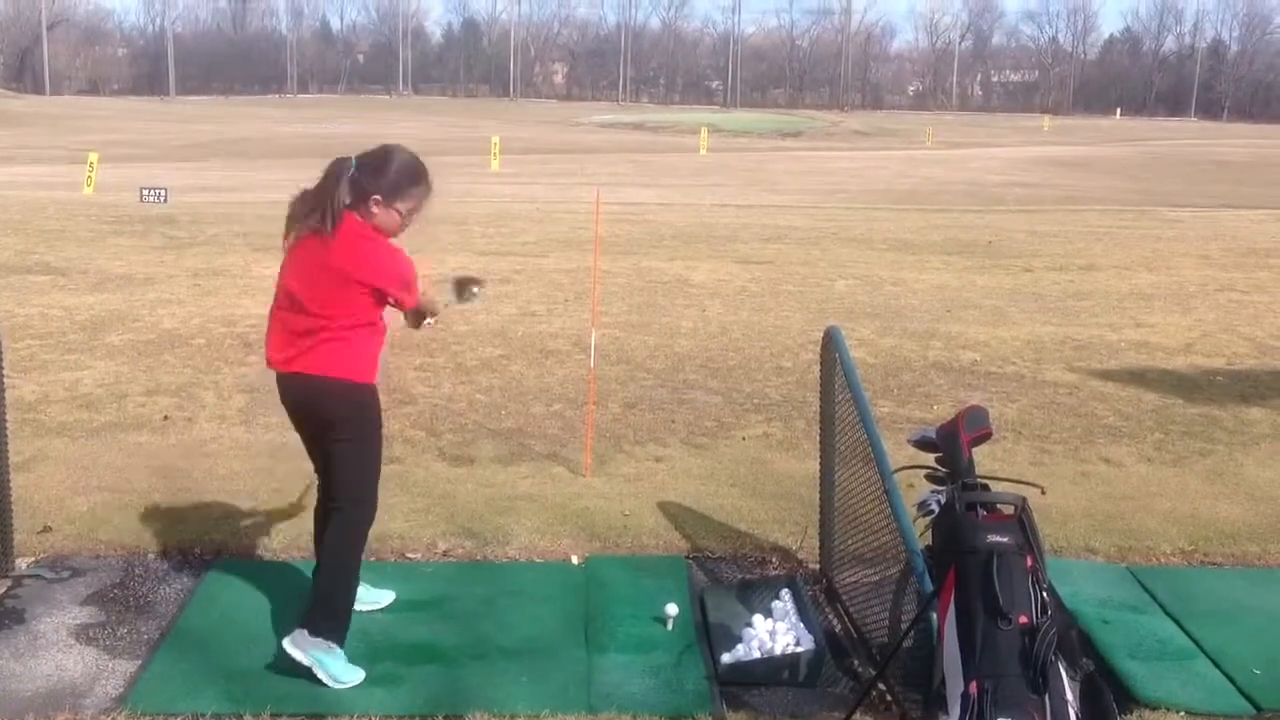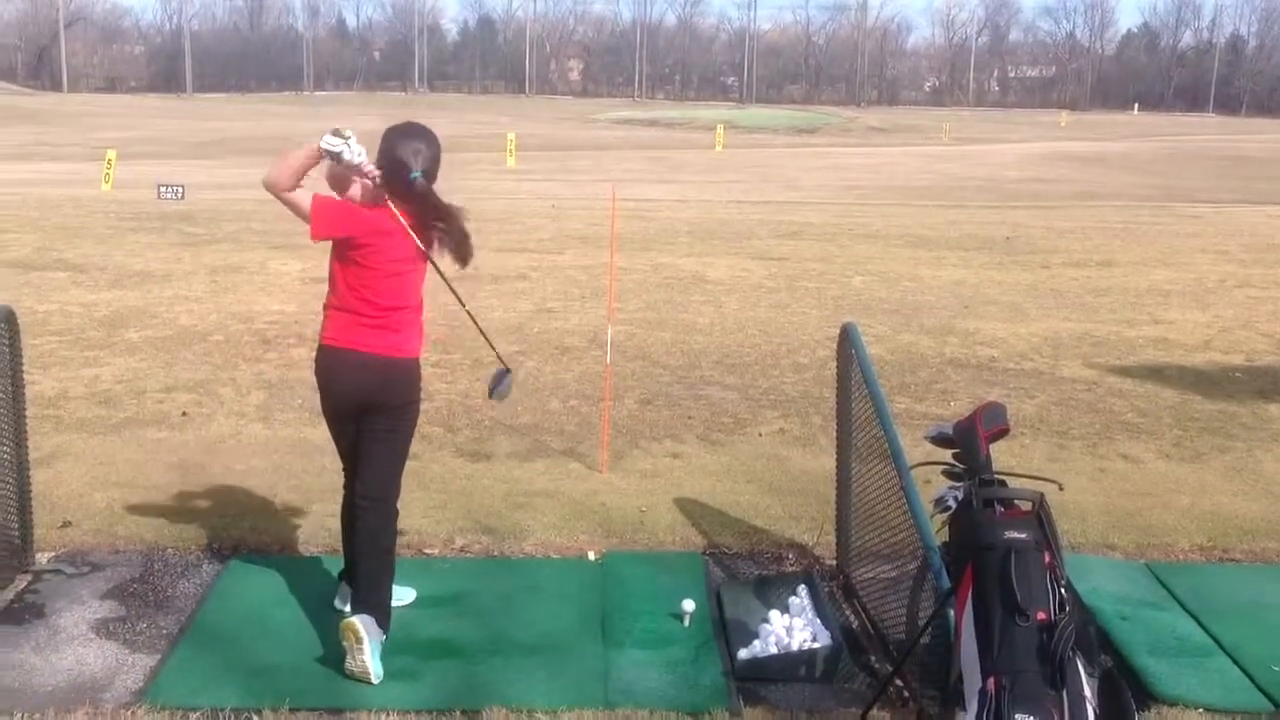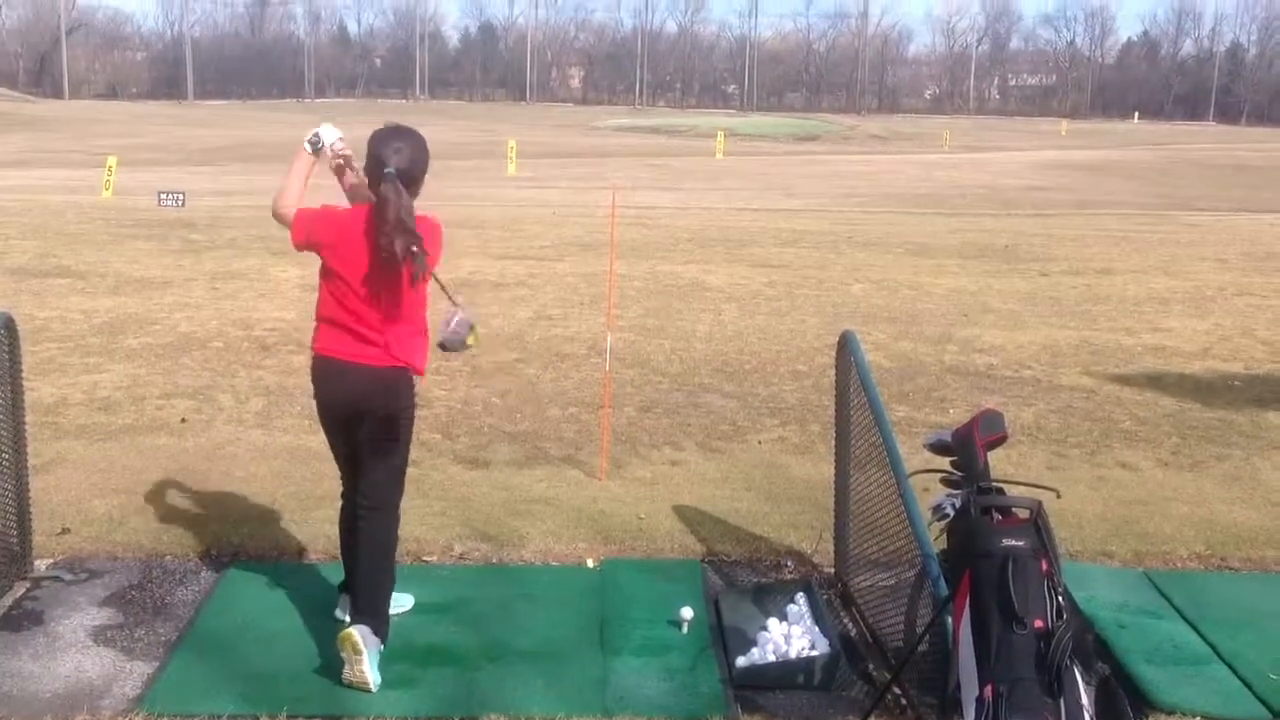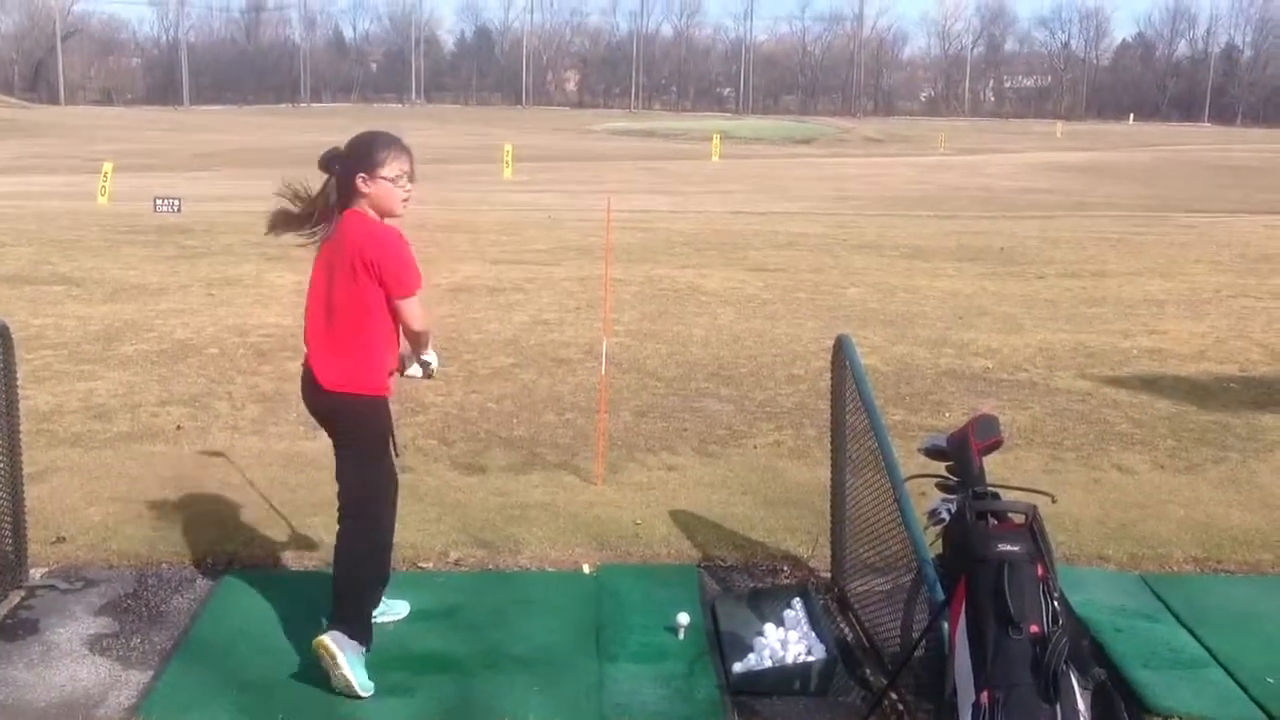
dt=0.5s
person 1, frame 1
left shoulder: (312, 226)
right shoulder: (382, 256)
right elbow: (419, 306)
left wrist: (409, 304)
right wrist: (428, 308)
left hip: (294, 378)
right hip: (342, 386)
left knee: (338, 487)
right knee: (355, 504)
left ankle: (338, 586)
right ankle: (318, 633)
person 1, frame 2
left shoulder: (358, 221)
right shoulder: (425, 220)
left elbow: (277, 182)
left wrist: (325, 149)
right wrist: (346, 163)
left hip: (339, 365)
right hip: (396, 373)
left knee: (358, 482)
right knee: (379, 493)
left ankle: (359, 585)
right ankle: (367, 613)
person 1, frame 3
left shoulder: (336, 227)
right shoulder: (427, 233)
left elbow: (284, 207)
left wrist: (312, 149)
right wrist: (351, 178)
left hip: (333, 374)
right hip: (389, 383)
left knee: (356, 492)
right knee: (379, 504)
left ankle: (359, 594)
right ankle: (366, 623)
person 1, frame 4
left shoulder: (338, 232)
right shoulder: (383, 239)
right elbow: (414, 323)
left wrist: (398, 351)
right wrist: (423, 353)
left hip: (327, 381)
right hip: (354, 390)
left knee: (374, 491)
right knee: (368, 507)
left ankle: (363, 599)
right ankle: (346, 634)
